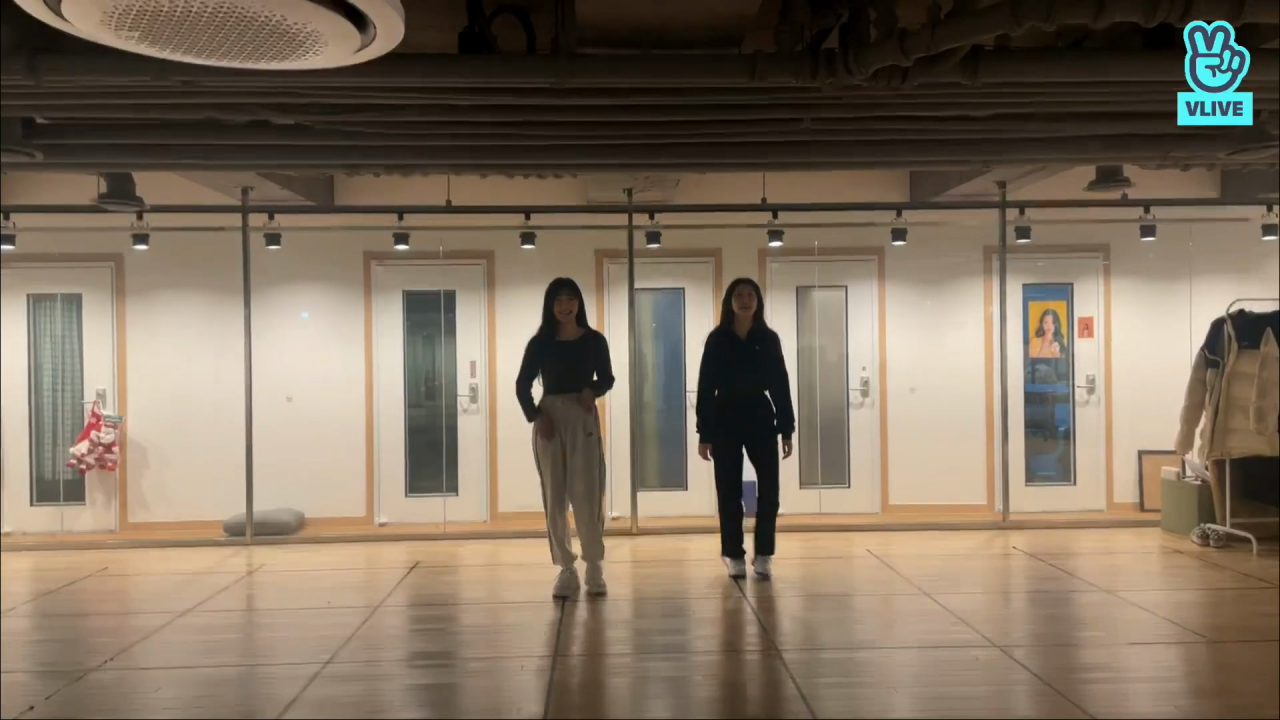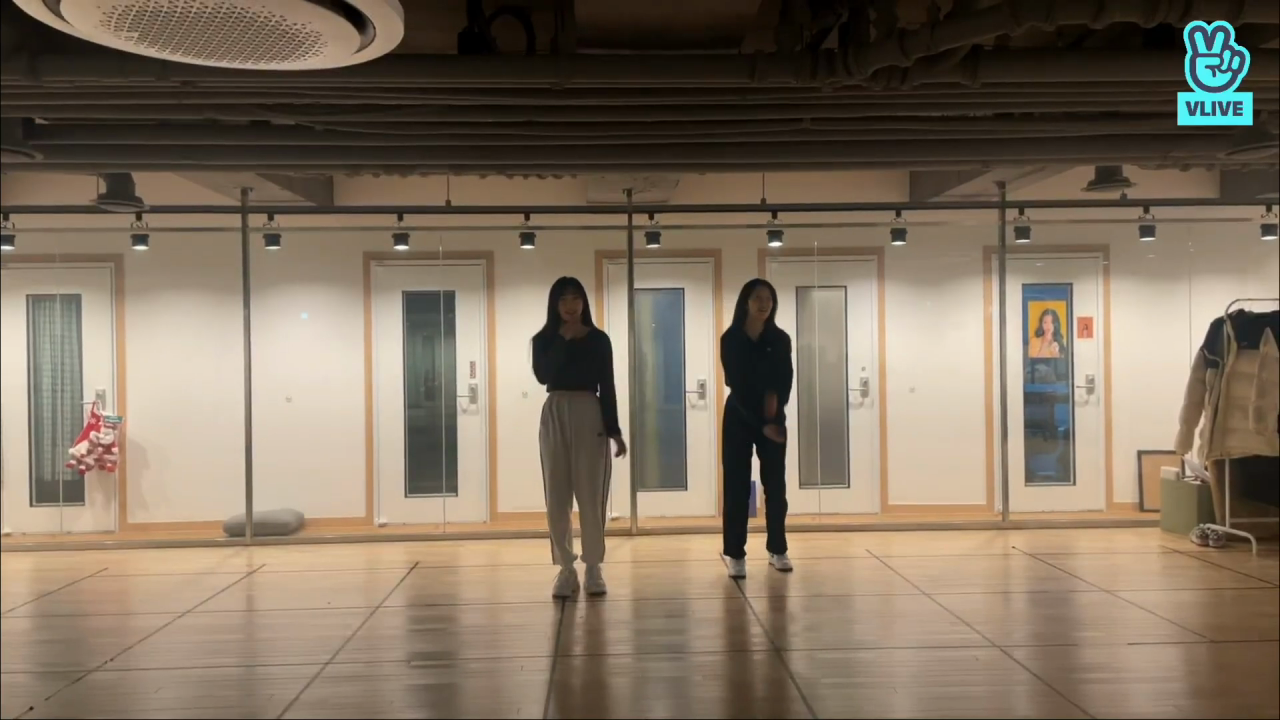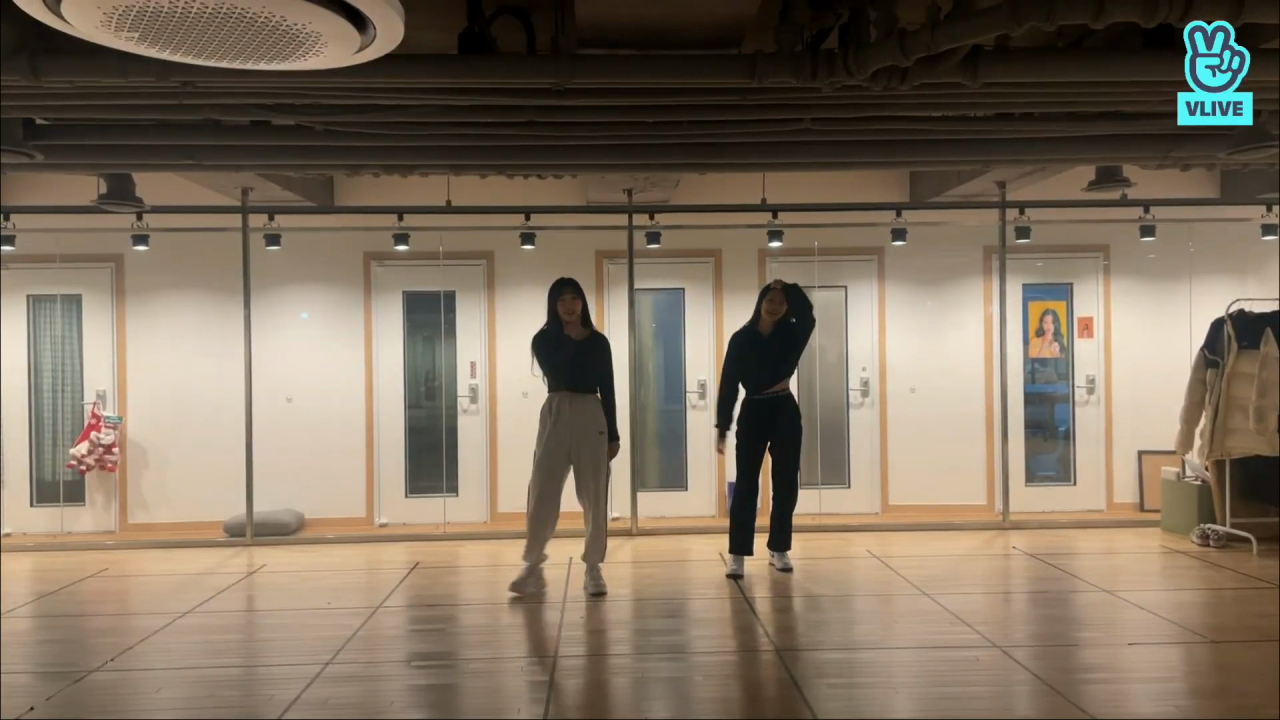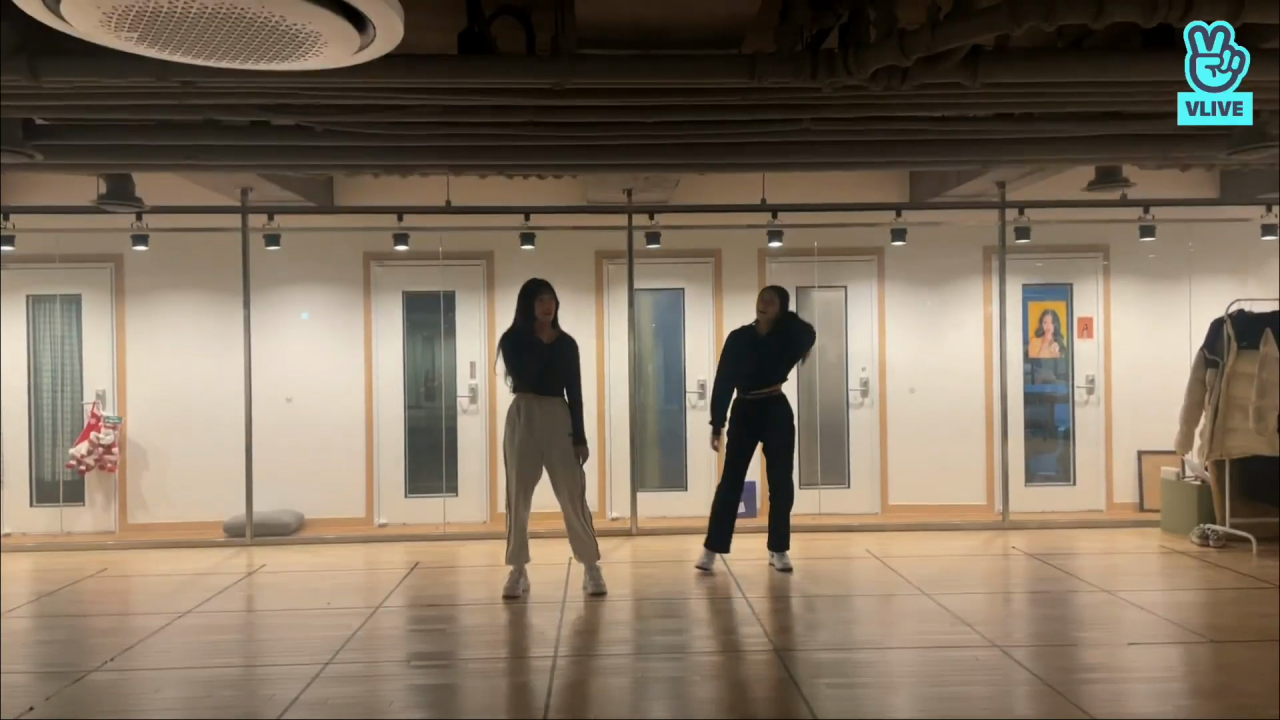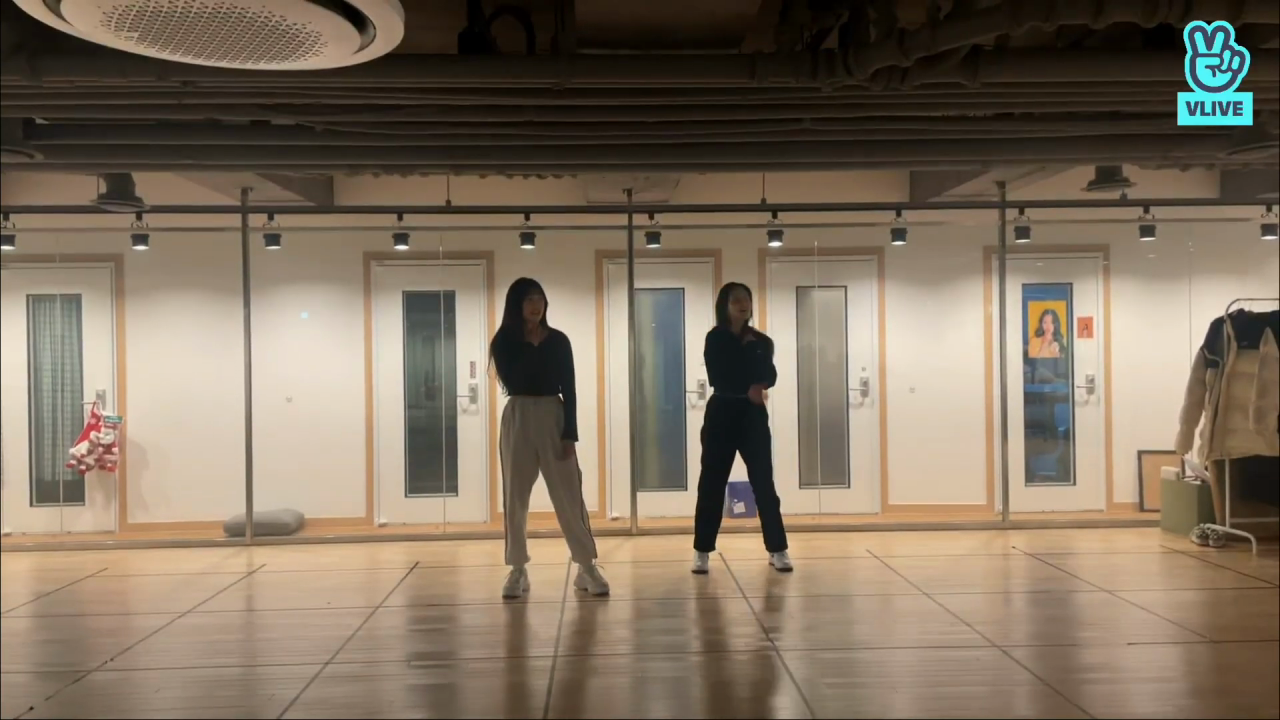
dt=0.5s
person 1, frame 1
left shoulder: (594, 340)
right shoulder: (539, 343)
left elbow: (607, 378)
right elbow: (522, 385)
left wrist: (593, 390)
right wrist: (535, 414)
left hip: (583, 418)
right hip: (548, 420)
left knee: (586, 494)
right knee: (555, 498)
left ankle: (594, 566)
right ankle: (566, 569)
person 1, frame 2
left shoulder: (599, 339)
right shoulder: (545, 339)
left elbow: (607, 386)
right elbow: (542, 375)
left wrist: (614, 429)
right wrist: (563, 339)
left hip: (590, 414)
right hip: (555, 415)
left knee: (592, 495)
right knee: (557, 496)
left ankle: (593, 567)
right ankle: (565, 568)
person 1, frame 3
left shoulder: (598, 341)
right shoulder: (544, 339)
left elbow: (607, 388)
right elbow: (555, 372)
left wrist: (613, 433)
right wrist: (569, 339)
left hip: (590, 416)
right hip: (555, 415)
left knee: (594, 496)
right knee: (542, 493)
left ankle: (593, 568)
right ankle: (534, 568)
person 1, frame 4
left shoulder: (567, 343)
right shoulder: (513, 340)
left elbow: (575, 392)
right elbow: (521, 376)
left wrist: (580, 438)
right wrist: (541, 344)
left hip: (558, 417)
right hip: (523, 417)
left knee: (573, 496)
right knee: (518, 497)
left ankle: (591, 567)
right ankle: (518, 570)
person 1, frame 5
left shoulder: (558, 340)
right shoulder: (504, 342)
left elbow: (568, 389)
right elbow: (511, 382)
left wrist: (570, 433)
right wrist: (530, 347)
left hip: (553, 417)
right hip: (518, 418)
left knee: (568, 494)
right knee: (515, 496)
left ankle: (587, 567)
right ankle: (518, 570)
person 2, frame 1
left shoulder: (768, 339)
right shoulder: (718, 339)
left elbow: (780, 384)
right elbow: (706, 387)
left wrist: (786, 429)
right wrist: (704, 433)
left hip: (760, 415)
right hip: (726, 417)
left knee: (769, 487)
right knee: (729, 489)
left ankle: (762, 554)
right ankle: (734, 555)
person 2, frame 2
left shoulder: (780, 339)
right shoulder: (731, 339)
left elbow: (786, 380)
right elbow: (736, 385)
left wrist: (777, 398)
right wrist: (760, 423)
left hip: (772, 414)
right hip: (739, 415)
left knee: (775, 486)
right knee: (736, 488)
left ankle: (778, 550)
right ankle: (735, 554)
person 2, frame 3
left shoulder: (789, 334)
right shoulder: (742, 338)
left elbow: (807, 316)
right elbow: (729, 383)
left wrist: (790, 289)
right wrist: (722, 428)
left hip: (785, 411)
right hip: (754, 412)
left knee: (786, 484)
right knee: (745, 485)
left ankle: (779, 549)
right ankle: (737, 554)
person 2, frame 4
left shoulder: (785, 339)
right shoulder: (738, 338)
left elbow: (808, 335)
right elbow: (723, 381)
left wrist: (785, 317)
right wrist: (716, 424)
left hip: (777, 412)
right hip: (744, 412)
left knee: (781, 484)
right knee: (730, 482)
left ankle: (778, 550)
right ankle: (712, 548)
person 2, frame 5
left shoulder: (761, 341)
right shoulder: (715, 339)
left elbow: (769, 378)
right elbow: (718, 379)
left wrist: (753, 352)
right wrist: (746, 389)
left hip: (753, 413)
right hip: (722, 413)
left knee: (764, 483)
right knee: (712, 483)
left ankle: (777, 550)
right ankle: (702, 552)
